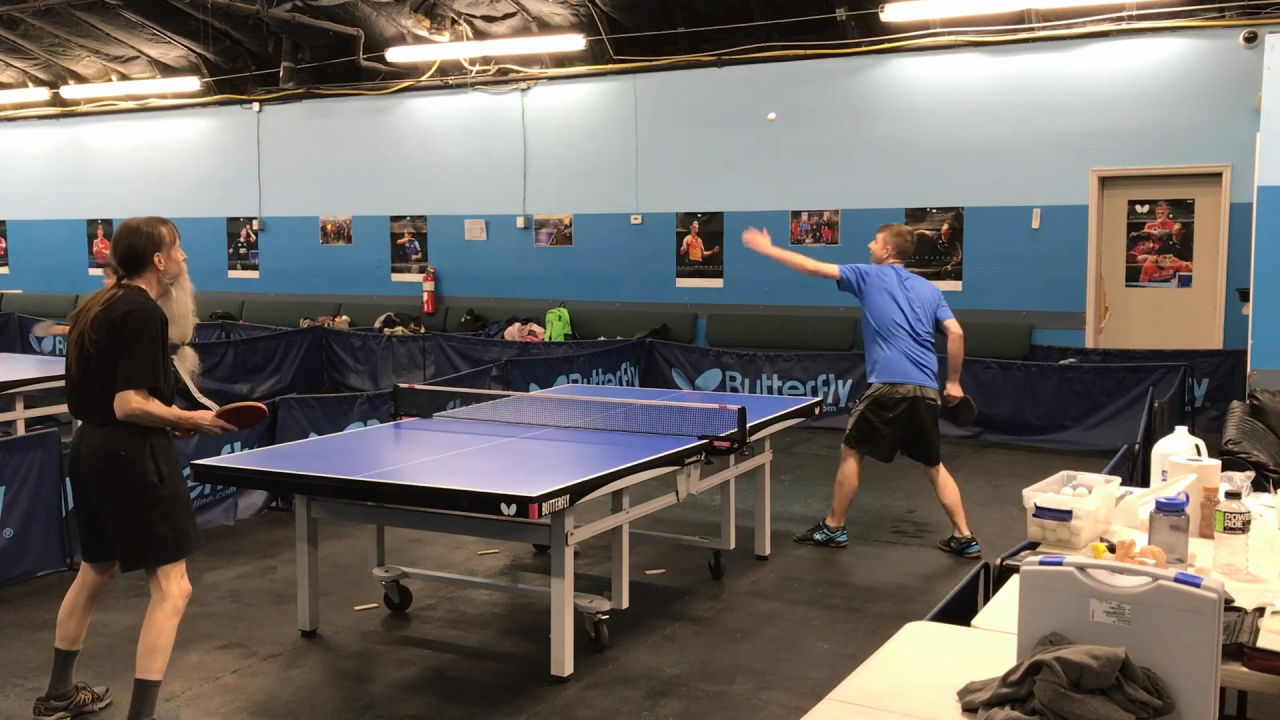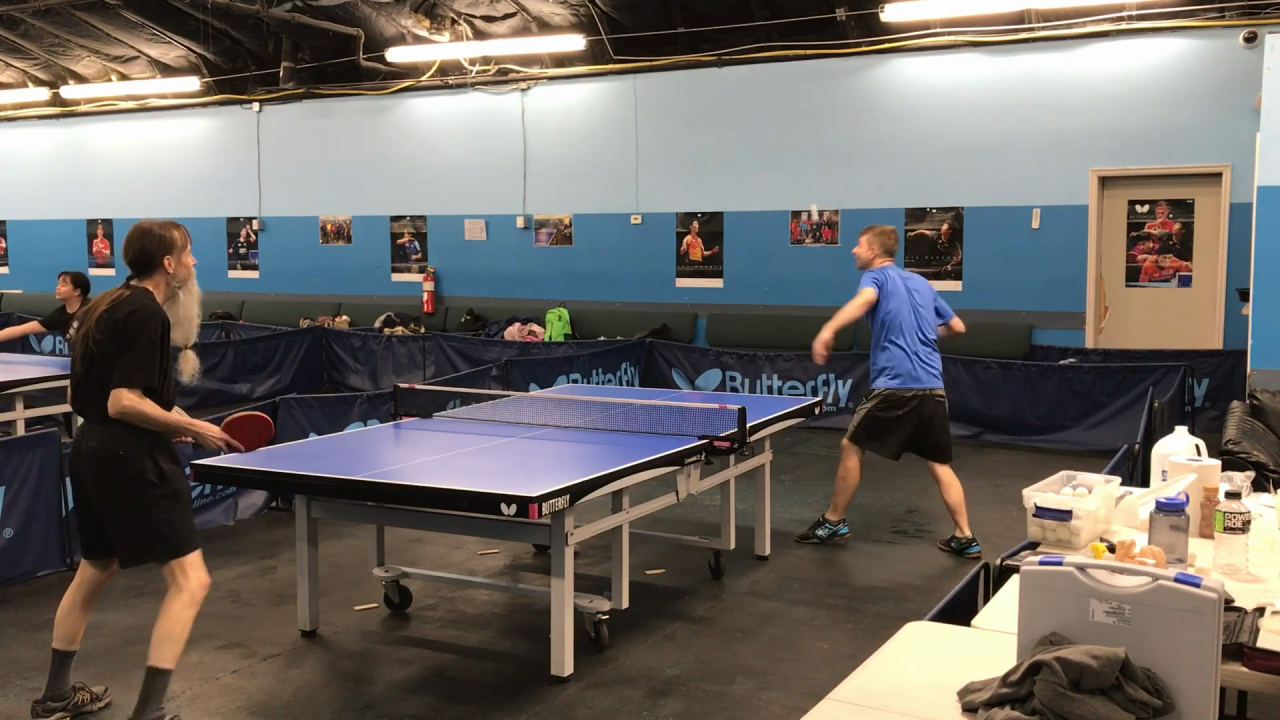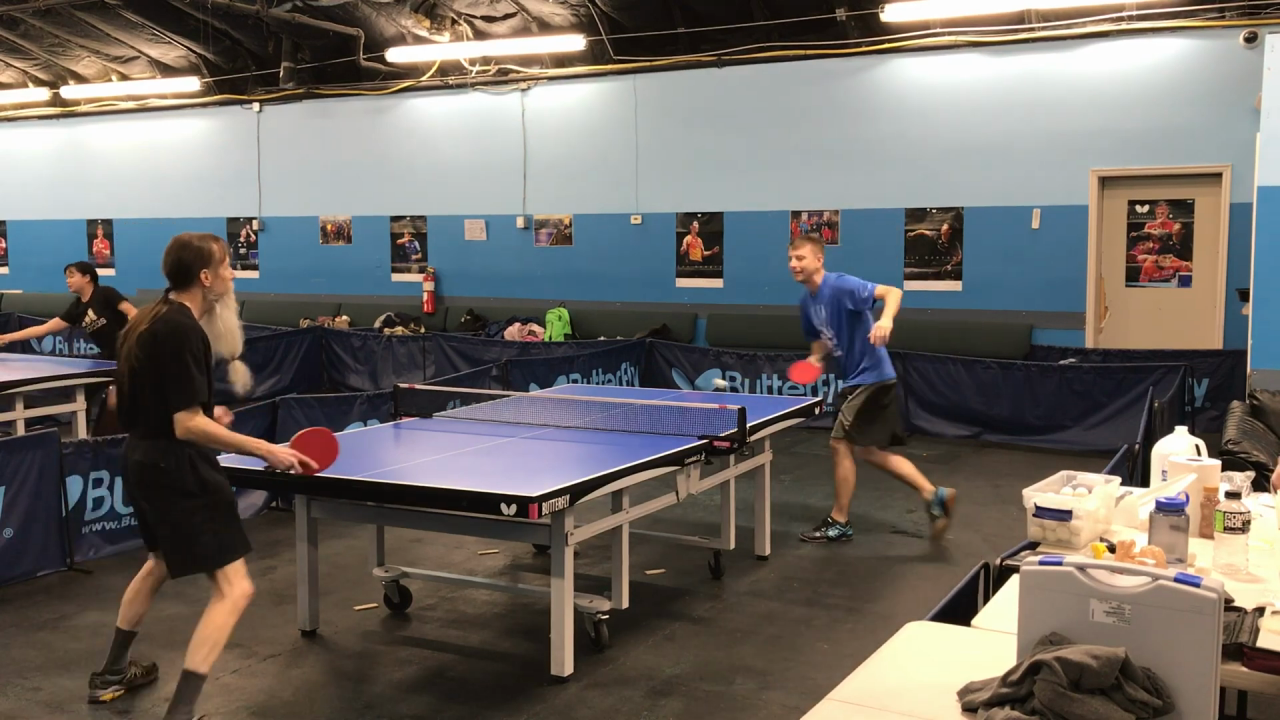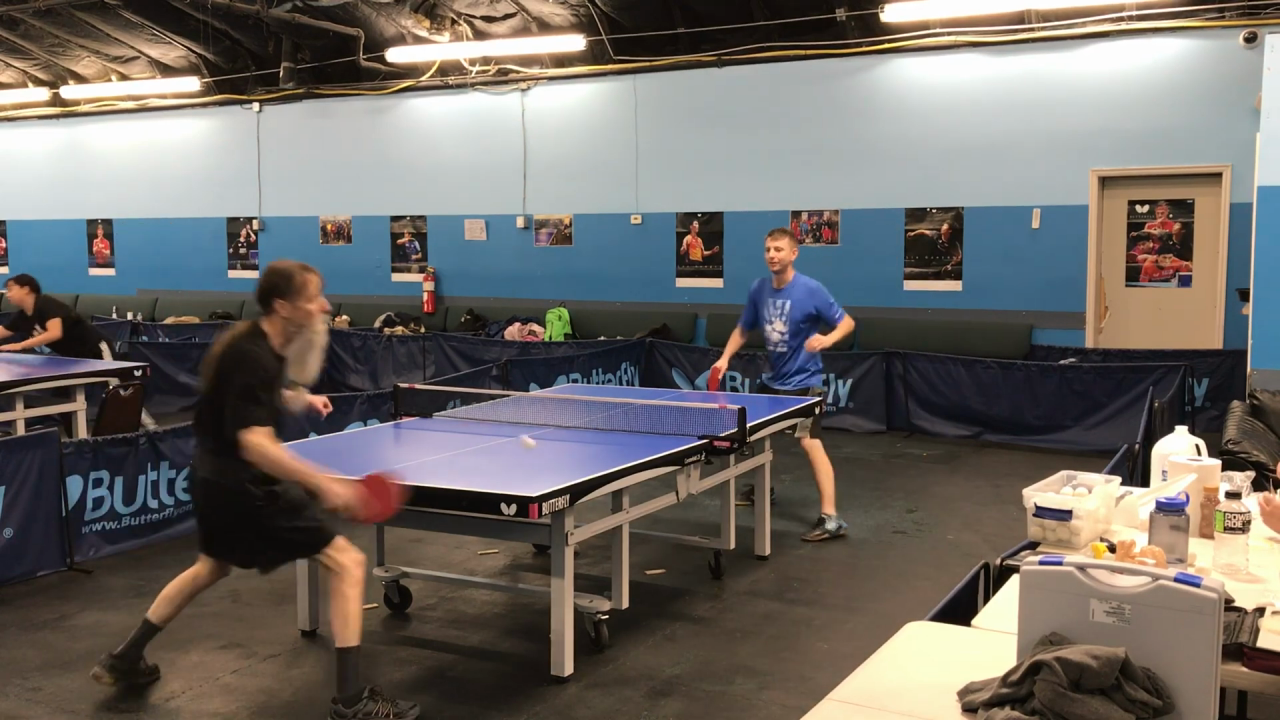
dt=0.4s
person 1, frame 1
left shoulder: (98, 306)
right shoulder: (143, 314)
right elbow: (130, 406)
left wrist: (167, 416)
right wrist: (192, 419)
left hip: (92, 449)
right hip: (131, 457)
left knee: (96, 571)
right knee: (172, 589)
person 1, frame 2
left shoulder: (107, 306)
right shoulder: (147, 315)
left elbow: (86, 392)
right elbow: (124, 403)
left wrist: (166, 419)
right wrist: (194, 427)
left hip: (93, 450)
right hip: (132, 458)
left knee: (94, 571)
right knee: (190, 581)
person 1, frame 3
left shoulder: (153, 319)
right shoulder: (183, 332)
right elbow: (188, 427)
left wrist: (207, 408)
right wrist: (266, 451)
left hip: (145, 460)
right hip: (176, 468)
left knee: (164, 560)
right knee: (232, 588)
left ankle: (111, 671)
person 1, frame 4
left shoulder: (251, 344)
right shoulder: (252, 358)
right elbow: (254, 443)
left wrist: (301, 400)
right wrist: (322, 481)
left hip: (213, 475)
right hip: (239, 484)
left knee: (212, 567)
right knee: (347, 564)
left ankle: (124, 660)
person 2, frame 1
left shoulder: (870, 276)
right shoulder: (930, 289)
left elbow: (815, 267)
right elbow: (956, 333)
left wrist: (768, 249)
right wrist: (953, 381)
left hip: (888, 386)
right hip: (926, 388)
left knee: (851, 453)
right knee: (934, 466)
left ankle: (833, 528)
right ankle: (964, 538)
person 2, frame 2
left shoulder: (875, 275)
right shoulder: (922, 283)
left elbow: (862, 300)
right elbow: (957, 327)
left wrist: (827, 331)
left hip: (893, 384)
right hip: (932, 386)
left knee: (852, 447)
right knee: (939, 464)
left ankle: (833, 522)
right ankle: (965, 537)
person 2, frame 3
left shoulder: (843, 286)
right shoulder: (808, 301)
left elbow: (891, 293)
right elbow: (820, 339)
left wrist: (885, 321)
right wrist: (815, 360)
left hip: (870, 379)
right hip: (860, 379)
left knee: (840, 444)
right knee: (875, 452)
left ankle: (839, 522)
right ankle: (935, 495)
person 2, frame 4
left shoulder: (811, 289)
right shoulder: (759, 289)
left elbow: (847, 322)
right elbow: (743, 329)
left wrist: (827, 340)
right wrist: (725, 358)
left hip: (804, 383)
right hip: (771, 381)
left knee: (810, 443)
left ankle: (831, 518)
